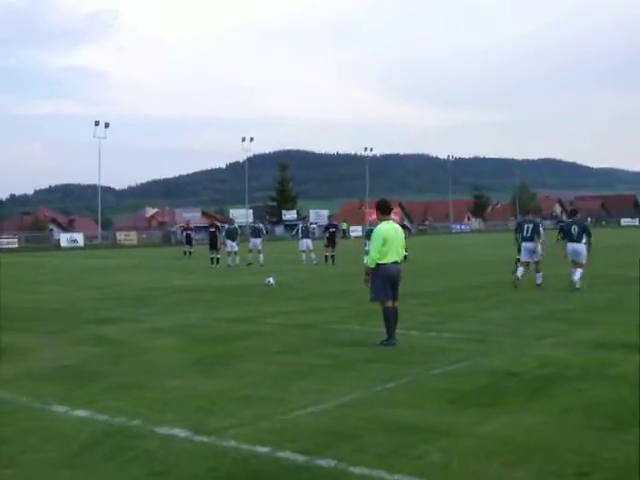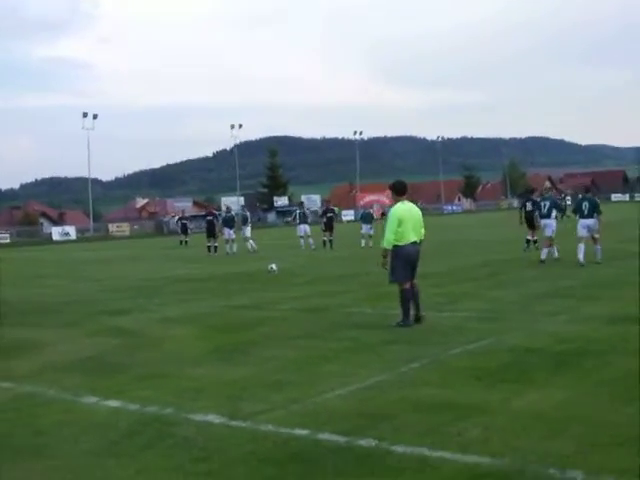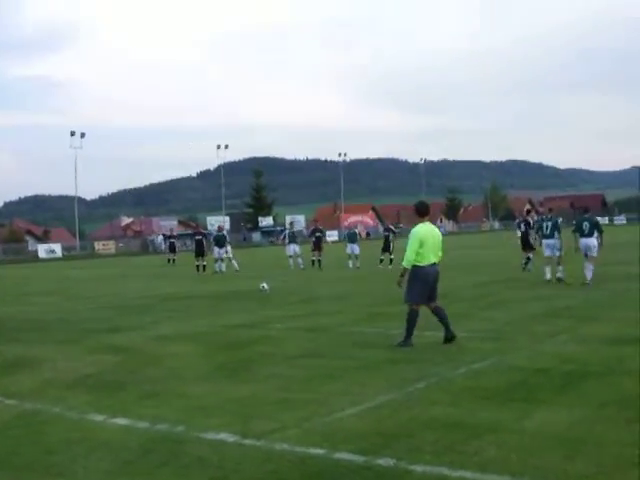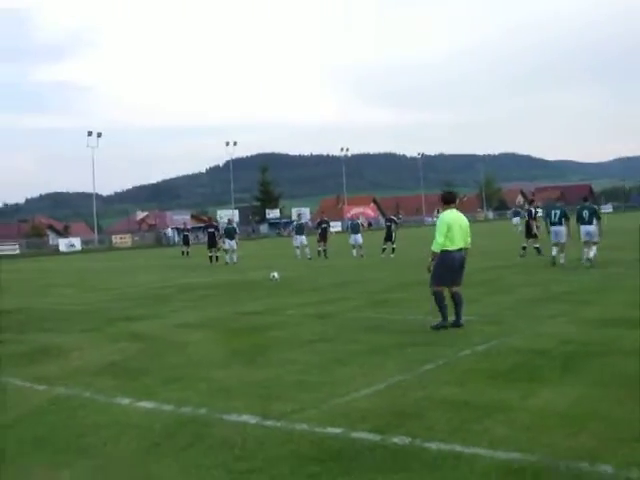
dt=0.4s
person 1, frame 1
left shoulder: (379, 230)
right shoulder: (399, 229)
left elbow: (374, 254)
right elbow: (402, 251)
left wrist: (367, 273)
left hip: (382, 268)
right hip: (396, 267)
left knee: (386, 303)
right knee: (393, 302)
left ankle: (390, 338)
right ankle: (392, 335)
person 1, frame 2
left shoulder: (395, 211)
right shoulder: (416, 209)
left elbow: (389, 236)
right elbow: (421, 232)
left wrist: (384, 256)
left hip: (401, 249)
right hip: (415, 248)
left knee: (404, 284)
right knee: (411, 281)
left ankle: (406, 319)
right ankle: (417, 312)
person 1, frame 3
left shoulder: (416, 231)
right shoulder: (436, 231)
left elbow: (410, 257)
left wrist: (402, 275)
left hip: (420, 270)
right hip: (433, 269)
left knee: (414, 305)
right knee: (432, 303)
left ankle: (408, 339)
right ankle: (450, 332)
person 1, frame 4
left shoulder: (444, 217)
right shoulder: (462, 217)
left elbow: (439, 241)
right elbow: (467, 241)
left wrist: (432, 260)
right wrist: (463, 256)
left hip: (447, 255)
right hip: (460, 254)
left knee: (436, 286)
right knee: (454, 287)
left ankle: (444, 319)
right ankle: (458, 320)
